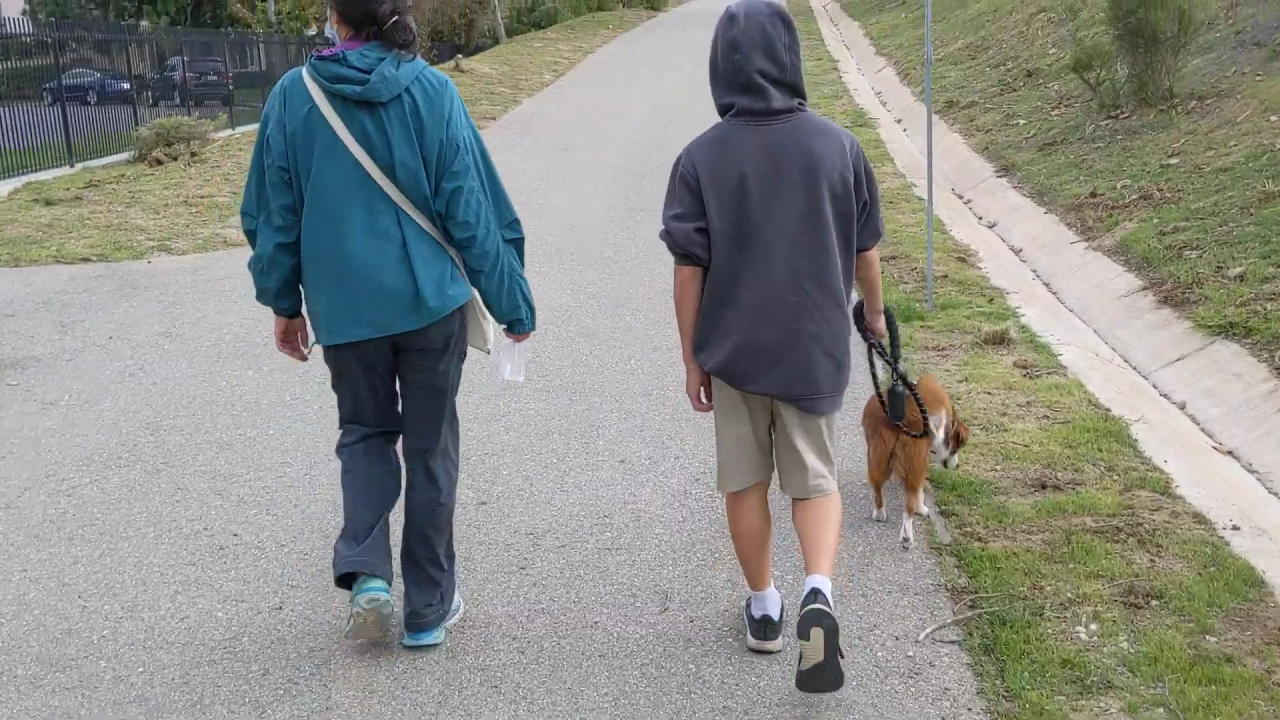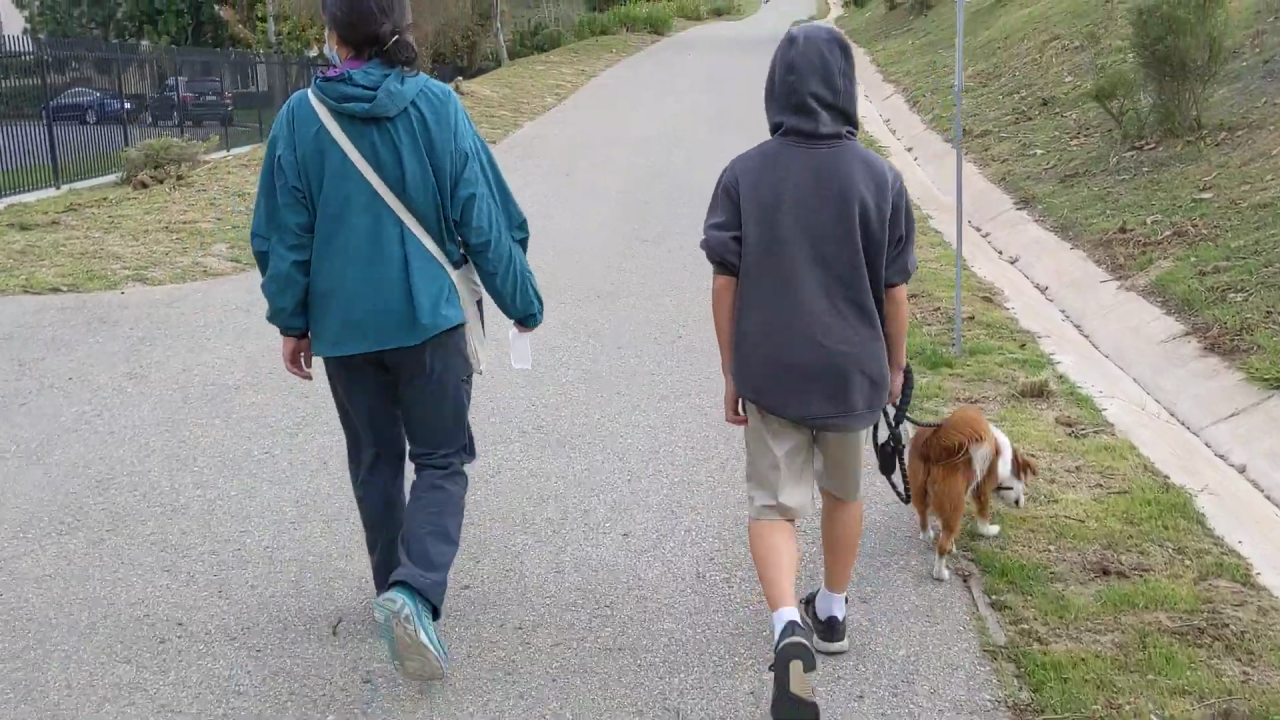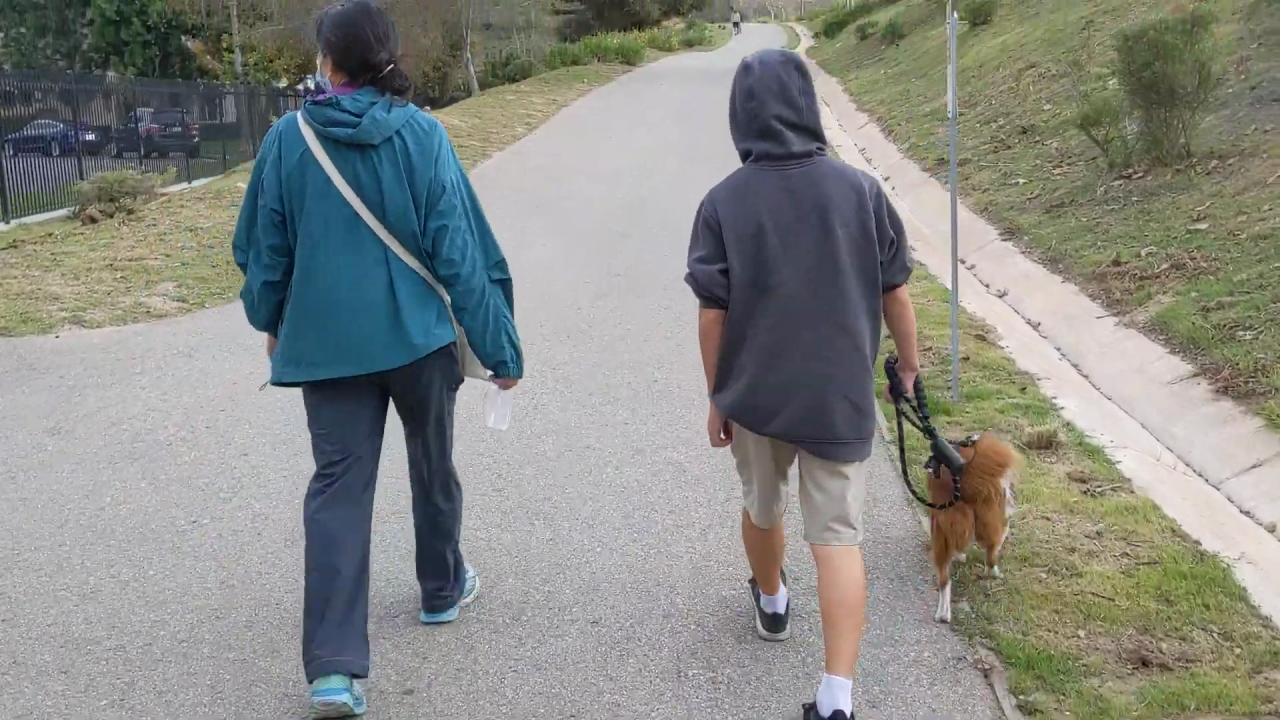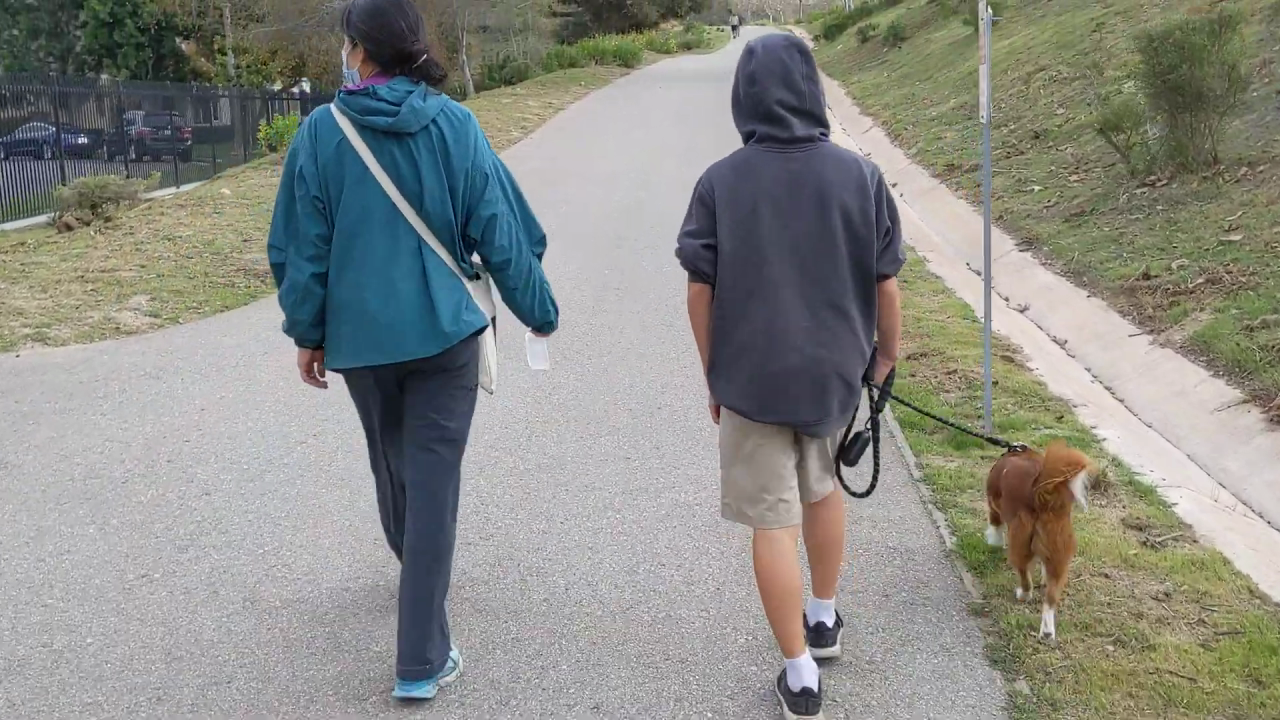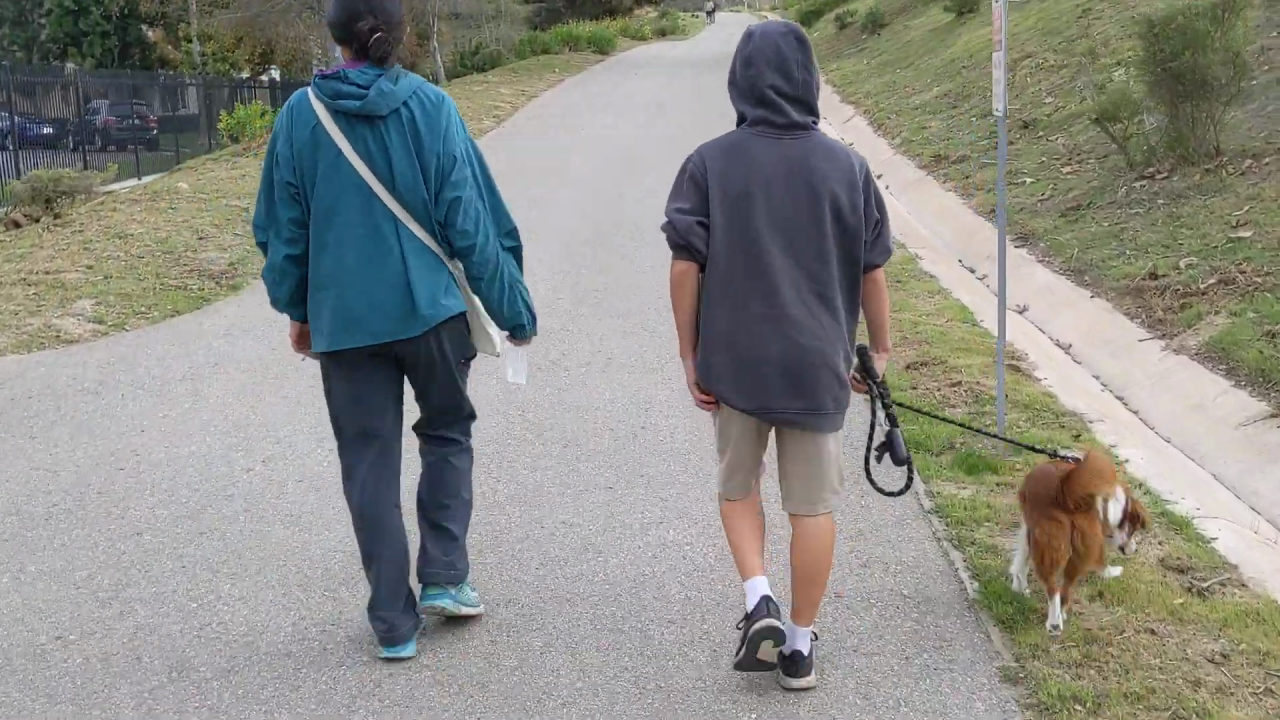
dt=0.4s
person 1, frame 1
left shoulder: (700, 157)
right shoulder: (839, 146)
left elbow: (689, 271)
right elbow: (865, 251)
left wrist: (691, 359)
right wrist: (874, 309)
left hip: (732, 352)
right hip: (816, 349)
left knee: (745, 481)
right knee: (814, 478)
person 1, frame 2
left shoulder: (743, 174)
right shoulder: (881, 178)
left elbow: (726, 283)
right elbow: (894, 289)
left wrist: (730, 372)
right wrist: (895, 364)
left hip: (769, 372)
right hip: (853, 369)
left knee: (773, 505)
right knee: (843, 490)
left ankle: (790, 629)
right ankle: (831, 612)
person 1, frame 3
left shoulder: (723, 202)
right shoulder: (860, 190)
left elbow: (712, 312)
right elbow: (894, 292)
left wrist: (715, 396)
right wrist: (909, 364)
left hip: (754, 393)
right hip: (839, 395)
left knee: (762, 508)
right knee: (837, 537)
left ankle: (771, 604)
person 1, frame 4
left shoulder: (720, 182)
right shoulder: (861, 176)
left elbow: (700, 290)
right elbow: (885, 283)
left wrist: (713, 375)
right wrist: (886, 355)
left hip: (752, 379)
right hip: (835, 373)
left knee: (772, 519)
right knee: (821, 489)
right ankle: (824, 617)
person 1, frame 5
left shoulder: (709, 163)
right shoulder: (847, 166)
left elbow: (685, 269)
right elbow: (871, 273)
left wrist: (690, 359)
right wrist: (879, 348)
left hip: (735, 364)
right hip: (818, 365)
left knee: (737, 485)
right knee: (811, 505)
left ankle: (759, 603)
right ankle: (800, 644)
person 2, frame 1
left shoulder: (293, 97)
right shoulder: (431, 91)
left elbow: (270, 217)
right elbow: (474, 211)
left wrist: (281, 301)
right wrist: (513, 304)
left hip: (344, 307)
right hip: (432, 301)
left knee: (366, 433)
right knee: (430, 447)
person 2, frame 2
left shoulder: (300, 118)
right shoulder: (437, 106)
left elbow: (283, 237)
right elbow: (485, 218)
left wrist: (290, 321)
right wrist: (522, 300)
left hip: (343, 323)
right hip: (429, 317)
left knee: (373, 461)
right knee: (440, 459)
left ankle: (396, 587)
right ankle: (411, 591)
person 2, frame 3
left shoulder: (287, 139)
right shoulder: (422, 136)
left elbow: (262, 251)
right elbow: (462, 252)
left wrist: (271, 319)
right wrist: (500, 346)
left hip: (328, 346)
right hip: (419, 336)
left knee: (338, 493)
right knee: (432, 462)
right ankle: (441, 587)
person 2, frame 4
left shoulder: (321, 132)
right shoulder: (455, 125)
left elbow: (300, 248)
right elbow: (502, 232)
left wrist: (307, 331)
right wrist: (539, 308)
left hip: (360, 334)
right hip: (443, 329)
left knee: (393, 454)
right knee: (433, 478)
left ankle: (417, 578)
right ankle: (420, 658)
person 2, frame 5
left shoulder: (300, 116)
right shoulder: (430, 108)
left elbow: (281, 231)
right elbow: (474, 222)
left wrist: (297, 308)
right wrist: (515, 312)
left hip: (343, 319)
right hip: (430, 309)
left knee: (368, 460)
right knee: (447, 432)
left ankle: (394, 620)
right ankle: (444, 578)
